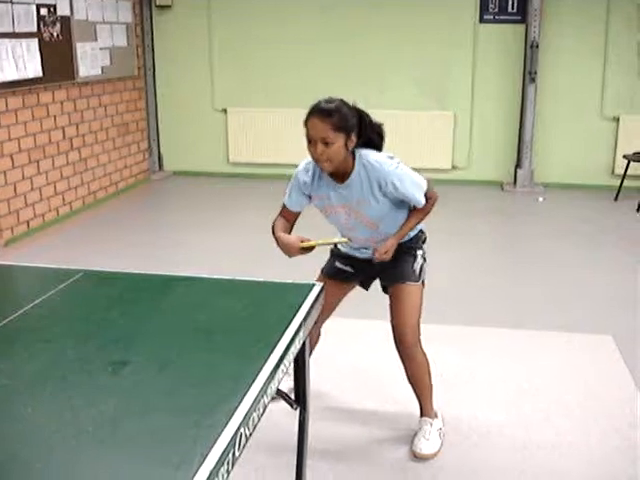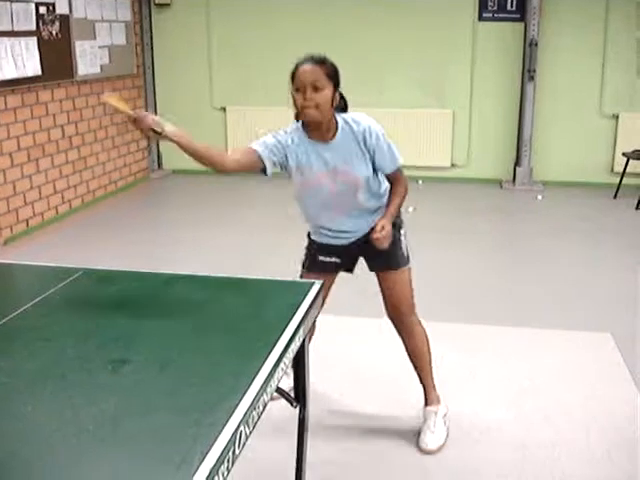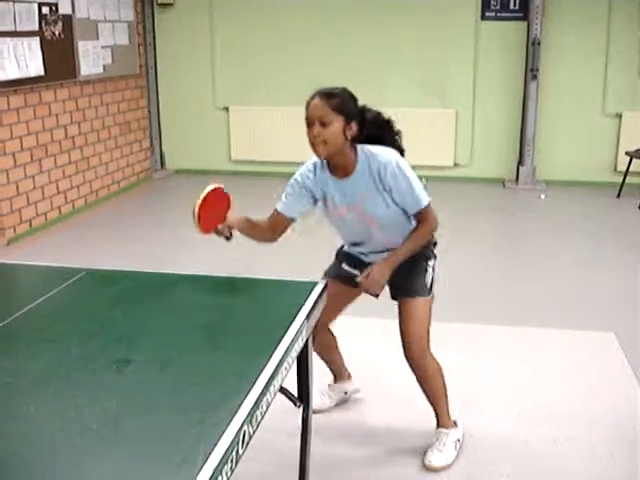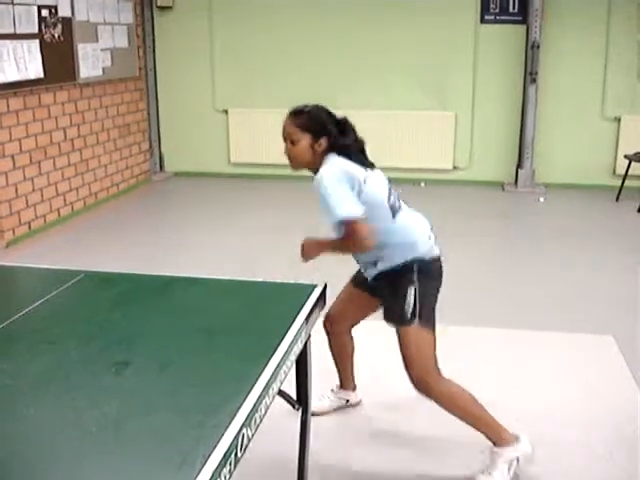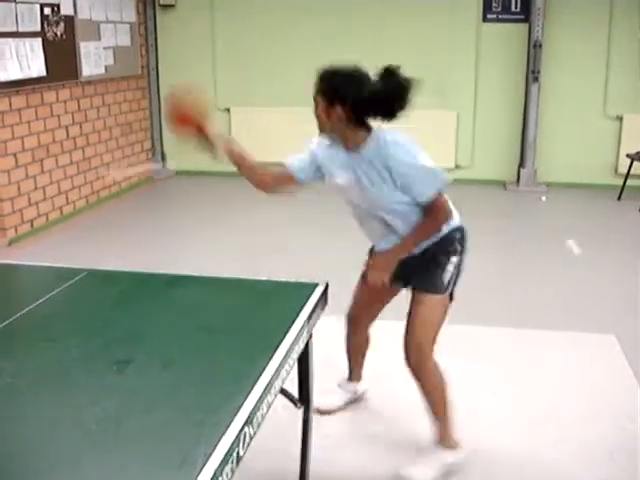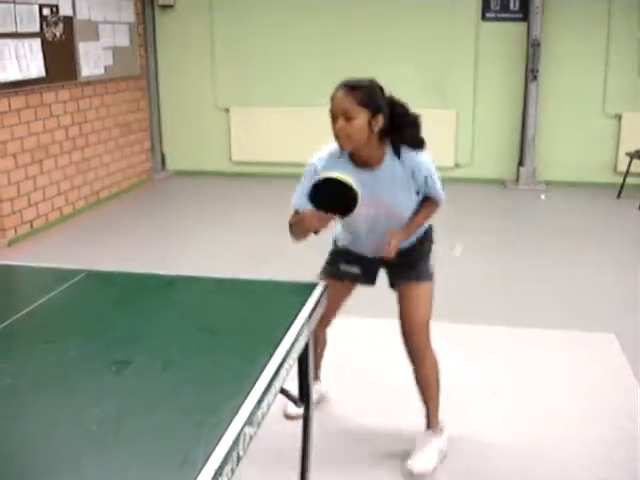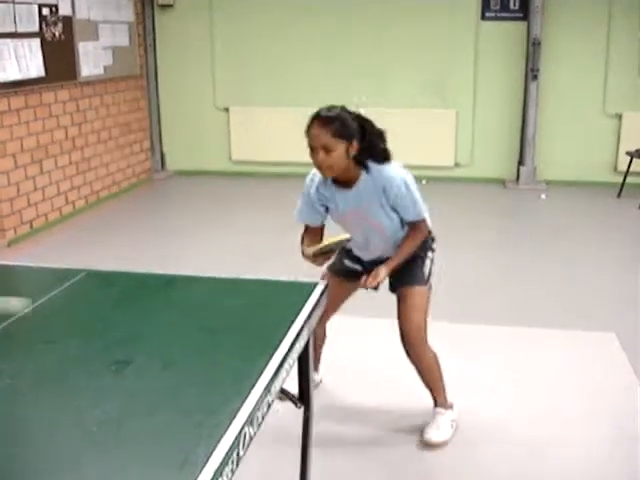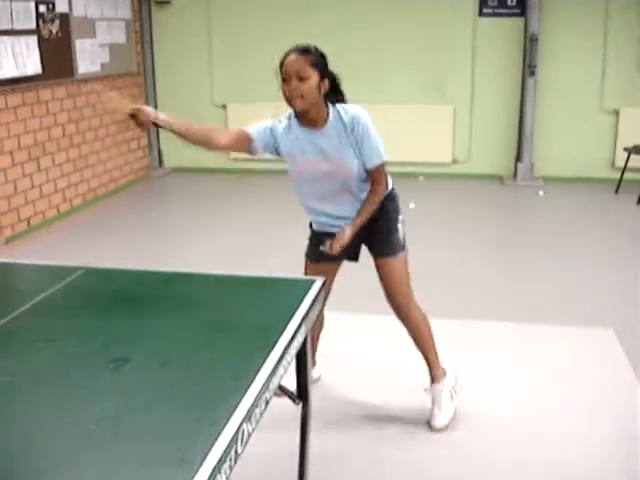
dt=0.4s
person 1, frame 1
left shoulder: (382, 169)
right shoulder: (307, 174)
left elbow: (429, 199)
right elbow: (283, 218)
left wrist: (396, 238)
right wrist: (283, 238)
left hip: (400, 248)
right hip: (351, 250)
left knee: (406, 338)
left ankle: (430, 417)
person 1, frame 2
left shoulder: (364, 130)
right shoulder: (285, 143)
left elbow: (399, 182)
right elbow: (227, 162)
left wrist: (388, 220)
right wrist: (167, 131)
left hip: (377, 229)
right hip: (325, 239)
left knee: (404, 318)
left ankle: (433, 404)
person 1, frame 3
left shoulder: (385, 163)
right shoulder: (311, 176)
left elbow: (428, 222)
right elbow: (271, 230)
left wrist: (388, 265)
right wrist: (236, 221)
left hip: (410, 254)
right hip: (358, 254)
left knee: (415, 350)
right knee: (311, 321)
left ankle: (448, 427)
right ankle: (343, 381)
person 1, frame 4
left shoulder: (329, 177)
right shoulder: (343, 169)
left elbow: (361, 240)
left wrist: (319, 246)
left hip: (412, 269)
right hip: (385, 263)
left knee: (425, 379)
right knee: (334, 321)
left ankle: (507, 443)
right ankle: (347, 391)
person 1, frame 5
left shoulder: (395, 149)
right shoulder: (328, 150)
left elbow: (440, 213)
right elbow: (269, 182)
left wrist: (392, 257)
right wrist: (227, 147)
left hip: (436, 248)
right hip: (391, 247)
left knee: (417, 353)
right knee: (356, 319)
left ankle: (446, 444)
right ankle: (354, 384)
person 1, frame 6
left shoulder: (414, 160)
right shoulder: (324, 165)
left elbow: (433, 200)
right elbow: (295, 229)
left wrist: (402, 233)
right wrist: (307, 222)
left hip: (408, 248)
right hip: (352, 247)
left knee: (417, 339)
right knee: (314, 318)
left ankle: (434, 431)
right ankle: (312, 385)
person 1, frame 7
left shoulder: (391, 178)
right shoulder: (316, 184)
left elbow: (419, 227)
right elbow: (312, 234)
left wrist: (388, 267)
right wrist: (311, 251)
left hip: (408, 253)
right hip: (357, 251)
left knee: (413, 340)
left ankle: (444, 408)
right ankle: (309, 374)
person 1, frame 8
left shoulder: (353, 119)
right shoulder: (280, 131)
left elbow: (379, 181)
right elbow: (222, 140)
left wrist: (352, 229)
right wrist: (161, 120)
left hip: (375, 213)
right hip: (325, 223)
left knee: (402, 304)
left ankle: (440, 380)
right ankle: (307, 368)
